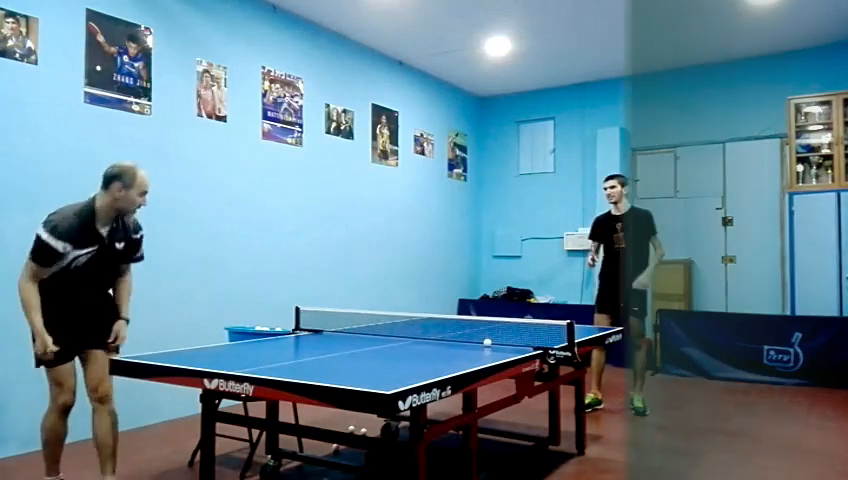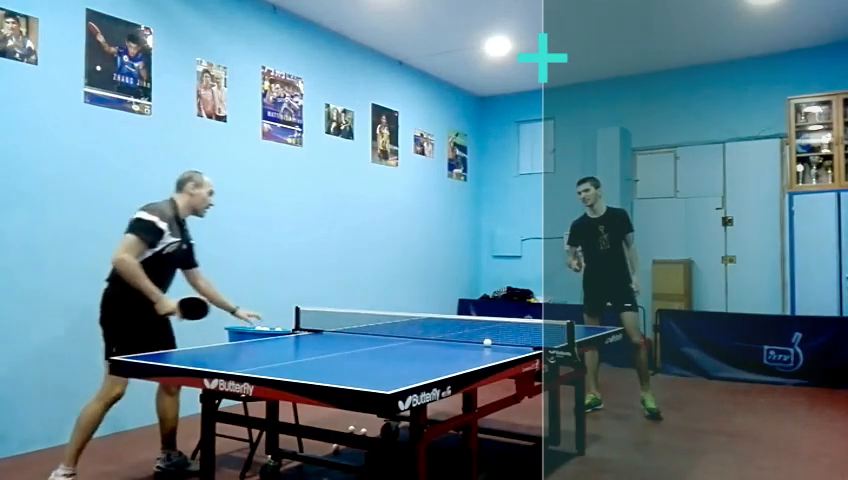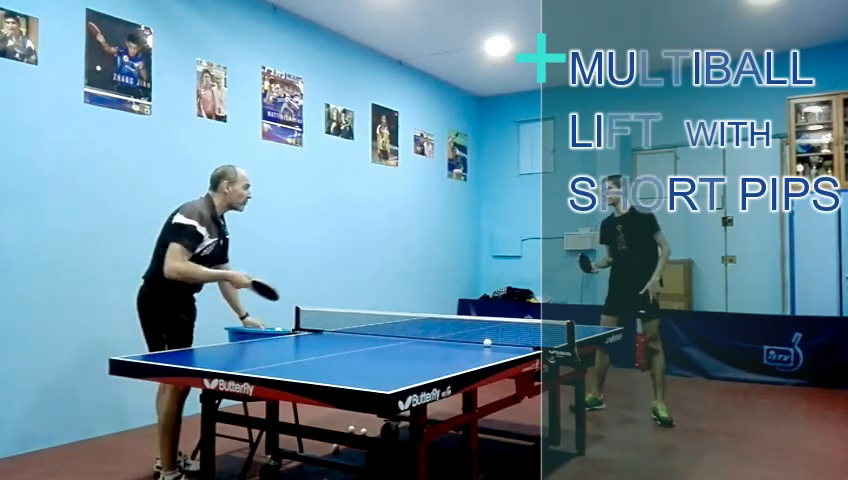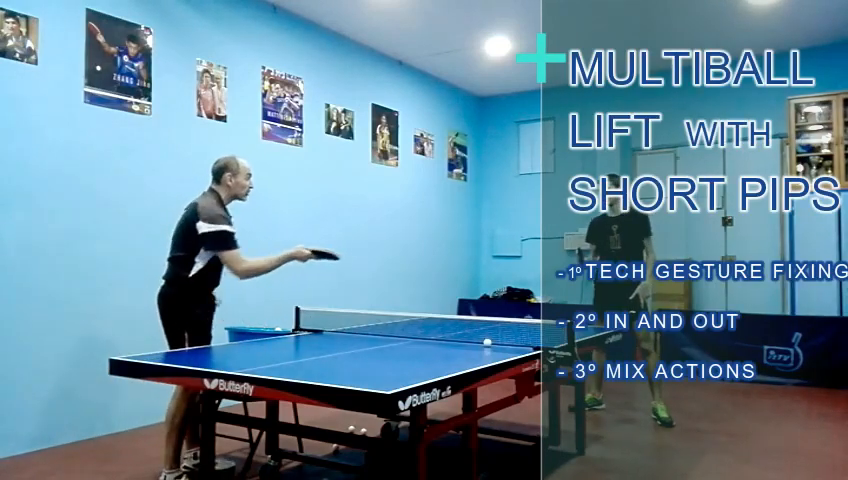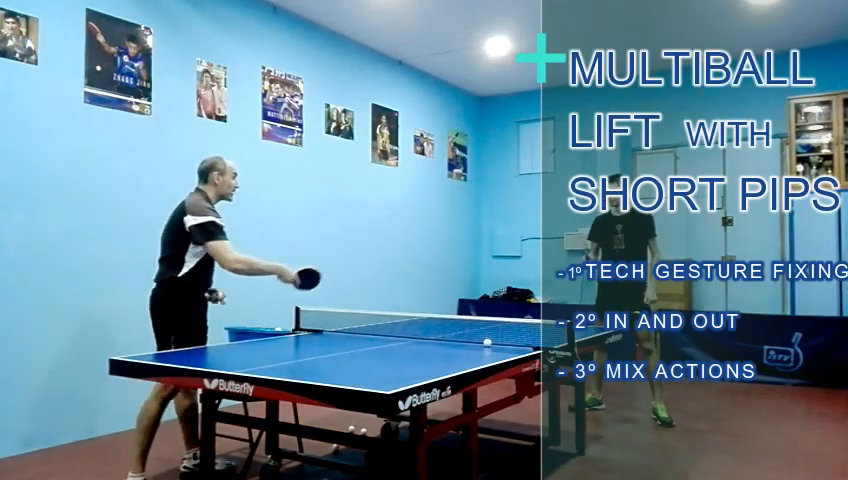
dt=0.7s
person 1, frame 1
left shoulder: (130, 228)
right shoulder: (62, 224)
right elbow: (29, 280)
left wrist: (123, 318)
right wrist: (40, 332)
left hip: (98, 312)
right hip: (57, 315)
left knee: (103, 396)
right knee: (63, 400)
person 1, frame 2
left shoulder: (182, 233)
right shoulder: (154, 215)
left elbow: (198, 281)
right elbow: (121, 259)
left wrist: (234, 310)
right wrist: (158, 298)
left hip: (151, 311)
right hip: (123, 308)
left knee: (171, 380)
right knee: (112, 390)
left ankle: (168, 455)
person 1, frame 3
left shoulder: (219, 226)
right shoulder: (192, 216)
left elbow: (223, 276)
right elbow: (173, 268)
left wrist: (243, 315)
right wrist: (228, 275)
left hip: (181, 304)
right hip: (160, 303)
left knee: (173, 381)
right knee: (177, 384)
person 1, frame 4
left shoulder: (208, 207)
right shoulder: (211, 214)
right elbow: (243, 269)
right wrist: (291, 255)
left hip: (193, 302)
right hip: (183, 304)
right knee: (189, 384)
person 1, frame 5
left shoulder: (198, 208)
right shoulder: (199, 210)
right elbow: (232, 262)
left wrist: (206, 289)
right wrist: (278, 270)
left hip: (187, 304)
right hip: (174, 306)
right knee: (167, 385)
person 2, frame 1
left shoulder: (643, 217)
right shoulder: (600, 221)
left elbow: (659, 251)
right elbow: (594, 250)
left wrist: (646, 274)
right wrist: (591, 258)
left hip: (634, 286)
right hip: (607, 286)
left knee: (637, 340)
left ankle: (637, 395)
right ankle: (595, 394)
person 2, frame 2
left shoulder: (619, 216)
right shoulder: (578, 225)
left elbow: (630, 247)
right elbow: (571, 255)
left wrist: (635, 275)
right wrist: (574, 263)
left hip: (621, 284)
right hip: (593, 287)
left knee: (636, 340)
left ankle: (646, 395)
right ankle: (593, 395)
person 2, frame 3
left shoulder: (643, 215)
right shoulder: (606, 224)
left elbow: (665, 248)
left wrist: (655, 278)
right wrist: (596, 265)
left hip: (644, 288)
right hip: (617, 289)
left knee: (654, 345)
left ankle: (659, 404)
right ankle: (595, 395)
person 2, frame 4
left shoulder: (638, 218)
right shoulder: (597, 223)
left elbow: (650, 254)
left wrist: (646, 282)
left hip: (632, 291)
right hip: (605, 291)
left knee: (647, 345)
right knee: (598, 343)
left ankle: (657, 404)
right ankle: (595, 395)
person 2, frame 5
left shoulder: (643, 219)
right shoulder: (600, 222)
left elbow: (655, 254)
right elbow: (593, 253)
left wrist: (651, 285)
right wrist: (590, 260)
left hip: (636, 291)
right hip: (608, 291)
left knee: (649, 345)
left ankle: (658, 404)
right ankle: (595, 395)
